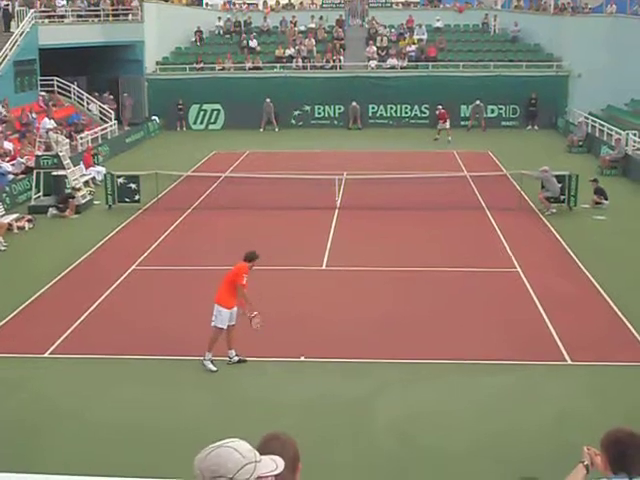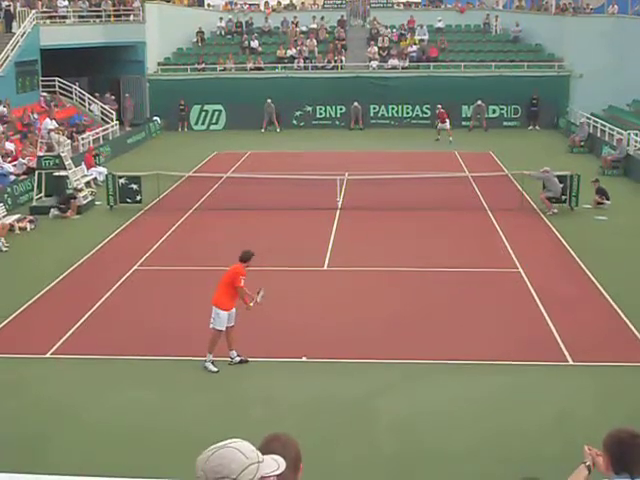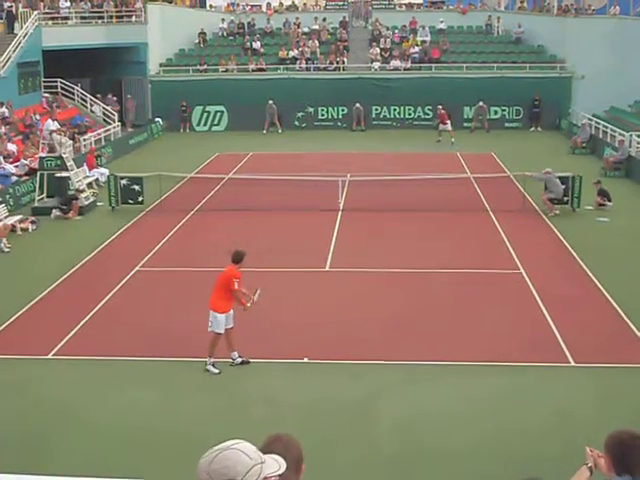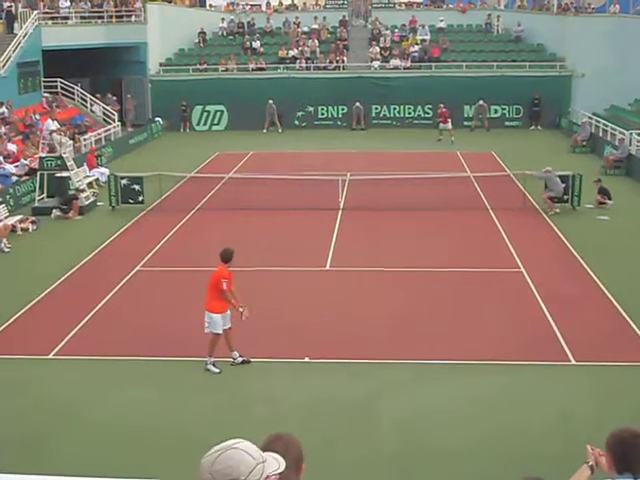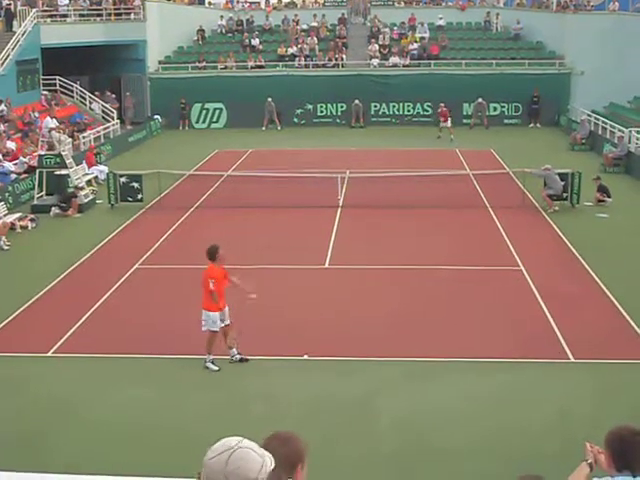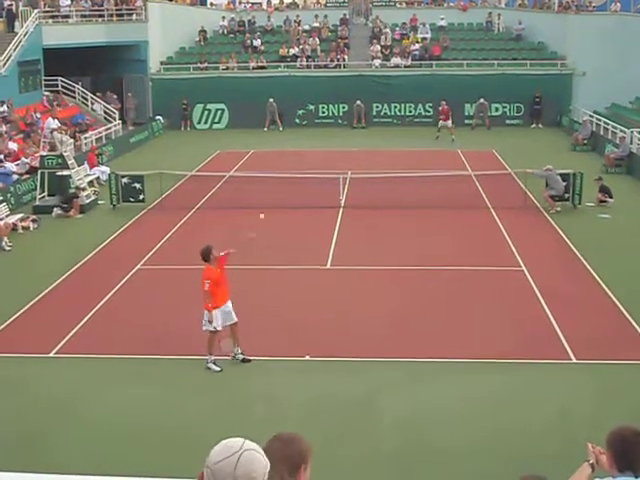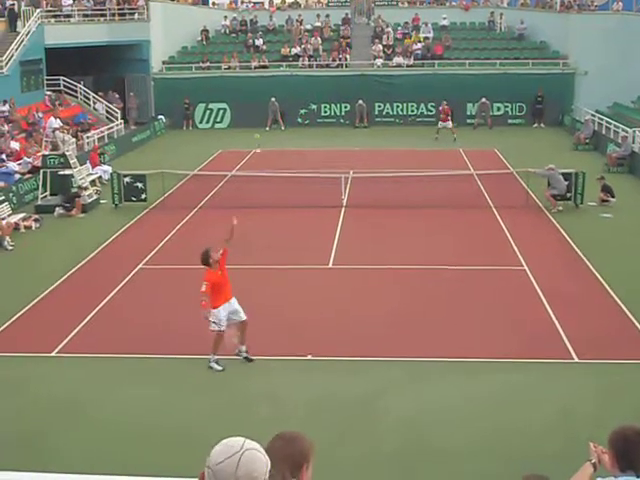
dt=0.2s
person 1, frame 1
left shoulder: (241, 268)
right shoulder: (243, 269)
left elbow: (241, 290)
right elbow: (239, 290)
left wrist: (248, 304)
right wrist: (244, 308)
left hip: (230, 303)
right hip: (223, 303)
left knee: (230, 328)
right knee: (218, 330)
left ankle: (232, 356)
right ankle: (207, 359)
person 1, frame 2
left shoulder: (236, 269)
right shoulder: (241, 271)
left elbow: (241, 288)
right elbow: (240, 291)
left wrist: (252, 296)
right wrist: (248, 303)
left hip: (229, 305)
right hip: (222, 305)
left knee: (230, 329)
right knee: (218, 331)
left ankle: (233, 357)
right ankle: (208, 360)
person 1, frame 3
left shoulder: (232, 271)
right shoulder: (234, 273)
left elbow: (238, 289)
right elbow: (235, 293)
left wrist: (249, 296)
right wrist: (245, 303)
left hip: (227, 307)
right hip: (219, 308)
left knee: (229, 330)
right knee: (217, 334)
left ankle: (235, 357)
right ankle: (209, 362)
person 1, frame 4
left shoulder: (226, 272)
right shoulder: (222, 274)
left elbow: (231, 290)
right elbow: (225, 294)
left wrist: (239, 304)
right wrist: (235, 306)
left hip: (224, 307)
right hip: (215, 309)
left knee: (227, 330)
right knee: (216, 334)
left ankle: (235, 357)
right ankle: (209, 362)
person 1, frame 5
left shoulder: (220, 267)
right shoulder: (211, 273)
left elbow: (231, 279)
right elbow: (213, 294)
left wrist: (246, 290)
right wrist: (220, 310)
left hip: (222, 305)
right hip: (212, 308)
left knee: (226, 328)
right knee: (213, 332)
left ankle: (234, 354)
right ankle: (208, 360)
person 1, frame 6
left shoulder: (220, 260)
right shoulder: (208, 274)
left elbow: (229, 252)
right elbow: (206, 294)
right wrist: (210, 313)
left hip: (226, 302)
right hip: (215, 306)
left knee: (234, 324)
right knee: (214, 332)
left ankle: (237, 352)
right ankle: (210, 361)
person 1, frame 7
left shoulder: (220, 261)
right shoulder: (208, 277)
left elbow: (227, 242)
right elbow: (203, 295)
left wrist: (233, 226)
right wrist: (206, 311)
left hip: (231, 301)
right hip: (219, 306)
left knee: (243, 322)
right knee: (220, 332)
left ankle: (241, 350)
right ankle: (213, 360)
